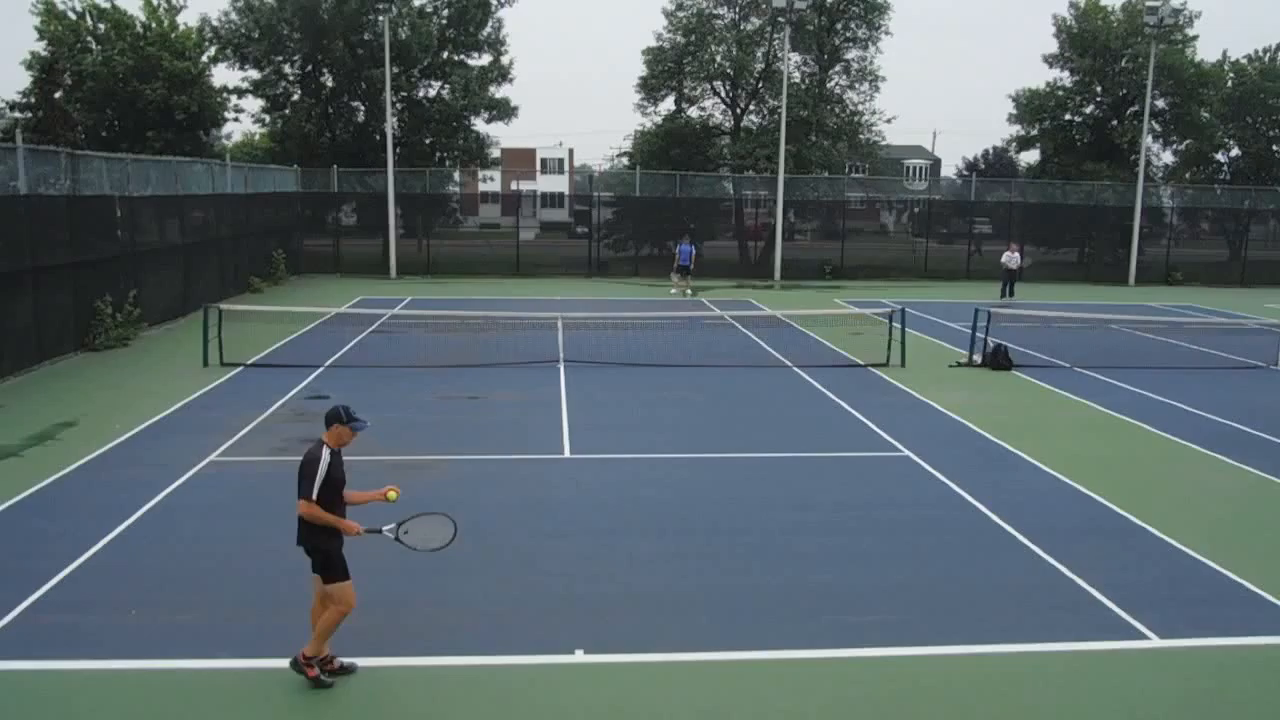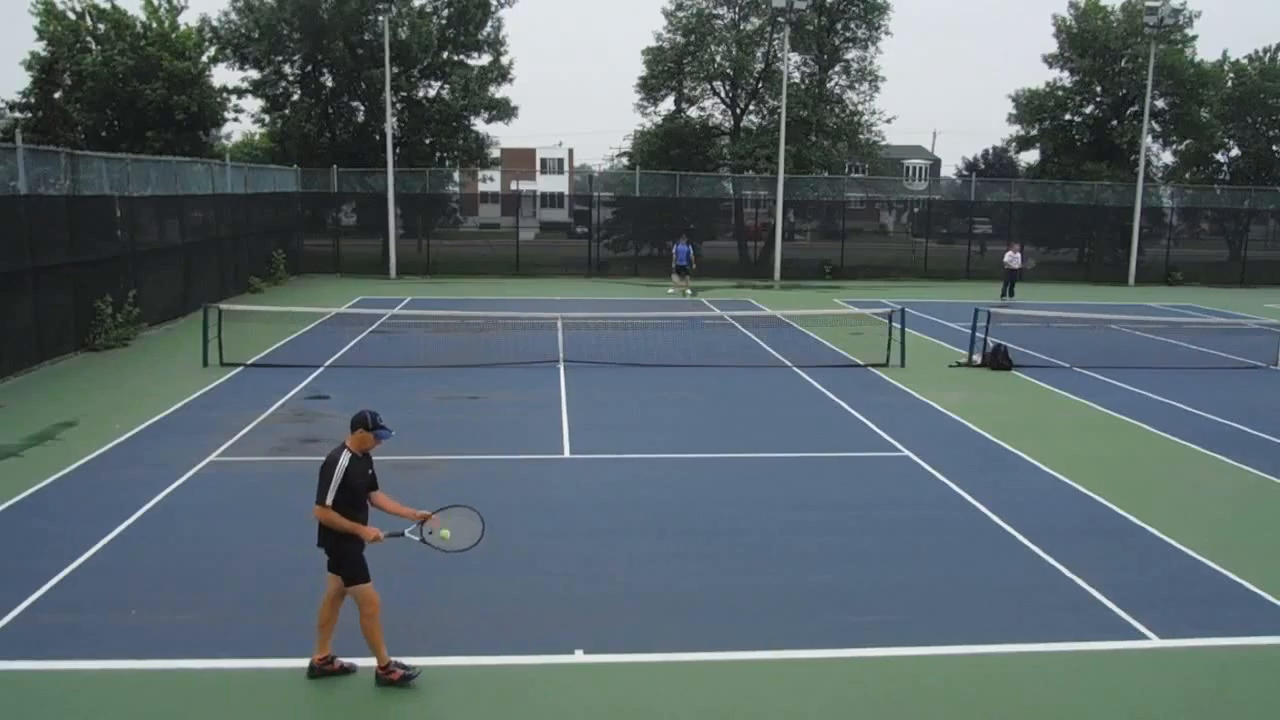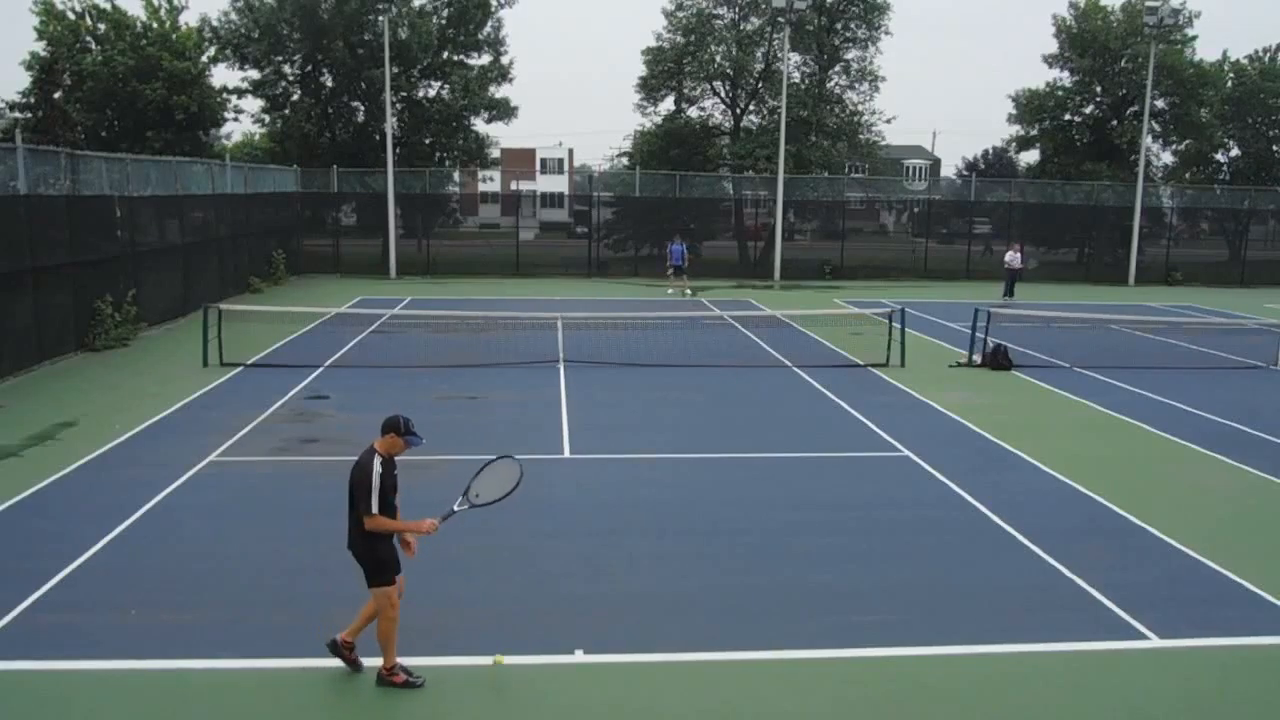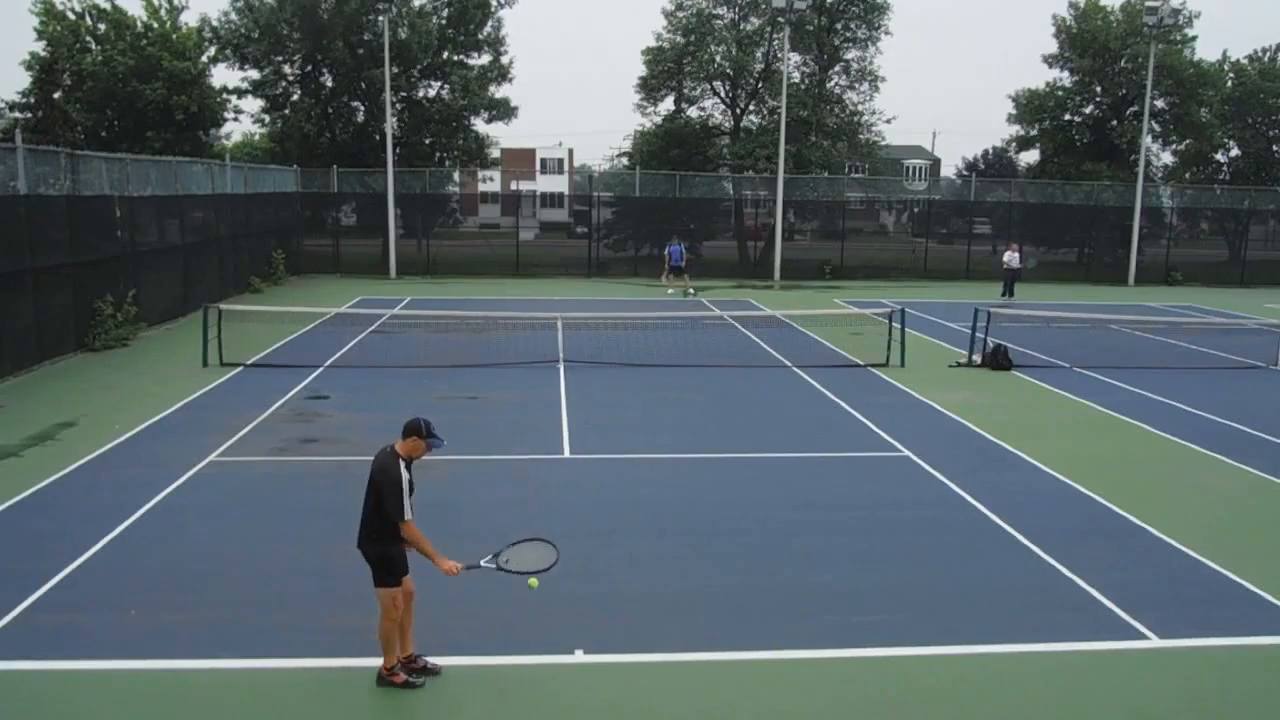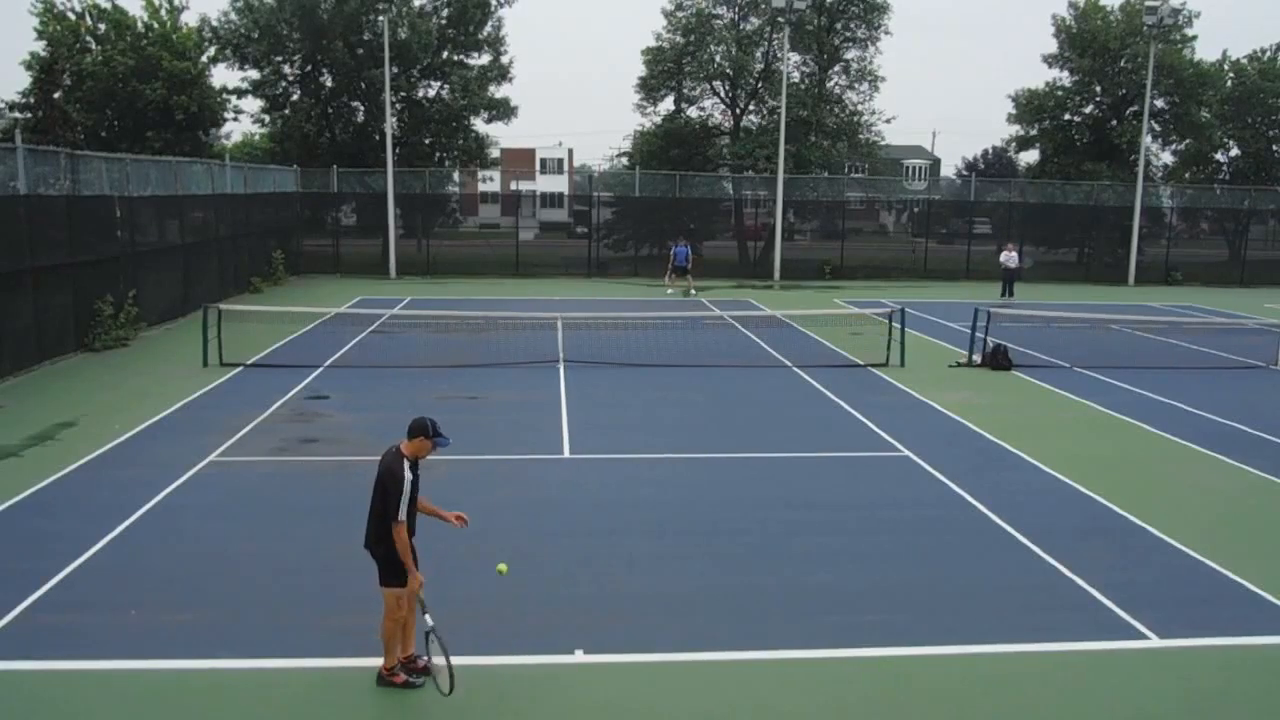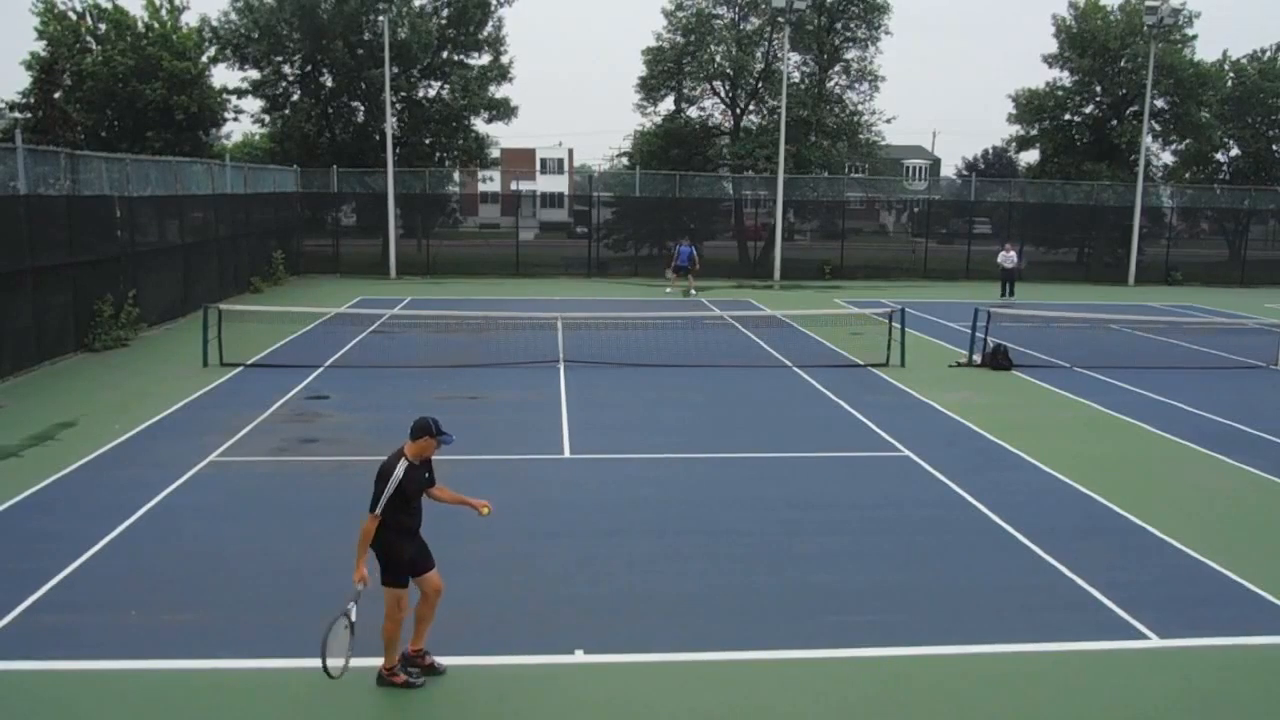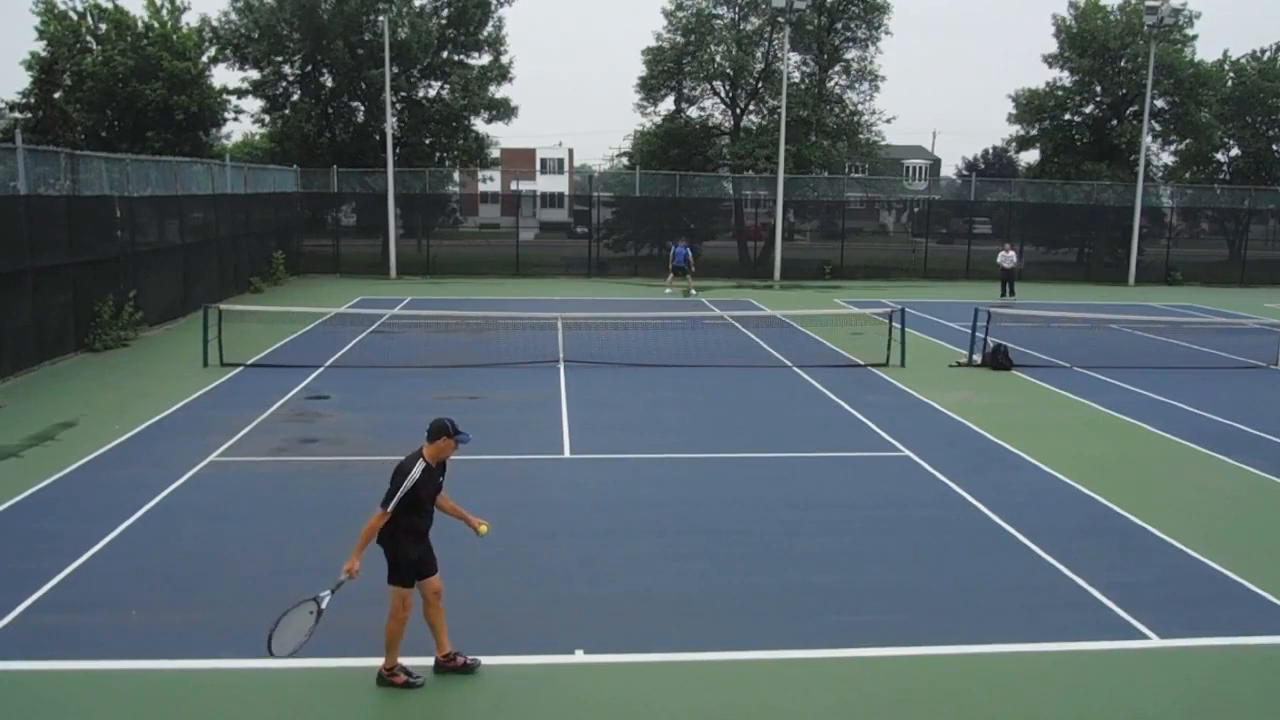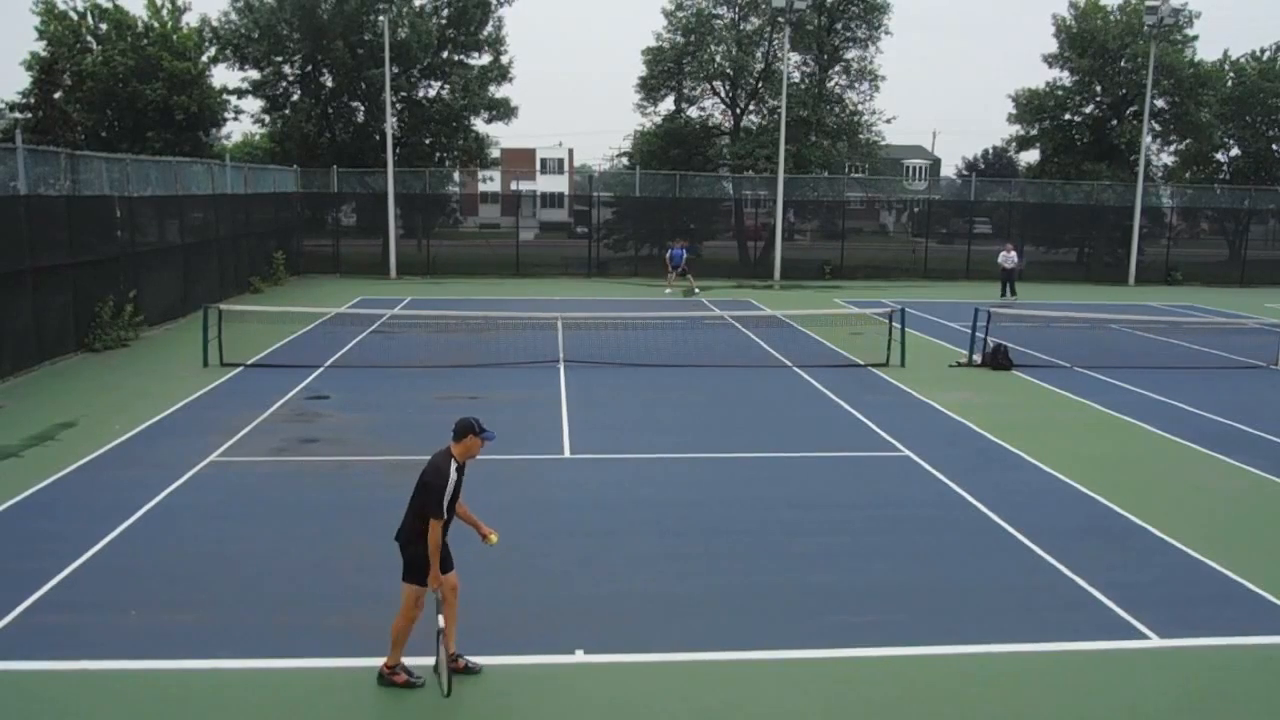
dt=0.3s
person 1, frame 1
left shoulder: (333, 454)
right shoulder: (318, 459)
right elbow: (305, 508)
left wrist: (377, 495)
right wrist: (343, 524)
left hip: (325, 539)
right hip: (322, 540)
left knee: (325, 597)
right knee: (344, 603)
left ankle: (322, 657)
right ankle: (307, 657)
person 1, frame 2
left shoulder: (364, 457)
right shoulder: (338, 464)
left elbow: (375, 496)
right elbow: (321, 512)
left wrist: (414, 515)
right wrist: (361, 529)
left hip: (348, 541)
right hip: (342, 543)
left knee: (334, 596)
right knee: (370, 604)
left ankle: (321, 659)
right ankle: (385, 668)
person 1, frame 3
left shoulder: (385, 458)
right shoulder: (370, 469)
right elbow: (372, 521)
left wrist: (403, 535)
right wrist: (414, 527)
left hip: (382, 541)
right hip: (369, 544)
left knee: (393, 593)
right knee: (390, 606)
left ankle: (344, 640)
right ankle: (389, 669)
person 1, frame 4
left shoulder: (390, 453)
right shoulder: (396, 474)
right elbow: (407, 528)
left wrist: (416, 545)
right wrist: (439, 561)
left hip: (389, 539)
right hip: (380, 545)
left knee: (407, 596)
right knee: (393, 608)
left ankle: (407, 657)
right ankle: (389, 670)
person 1, frame 5
left shoulder: (404, 455)
right shoulder: (401, 473)
right elbow: (398, 528)
left wrist: (443, 514)
right wrist: (412, 571)
left hip: (398, 540)
right hip: (386, 544)
left knee: (412, 594)
right knee: (396, 608)
left ankle: (406, 658)
right ankle: (389, 671)
person 1, frame 6
left shoulder: (422, 461)
right shoulder: (394, 472)
left elbow: (432, 489)
right elbow: (372, 519)
left wrist: (469, 502)
right wrist: (360, 563)
left hip: (412, 538)
right hip: (391, 545)
left knee: (434, 588)
right knee: (397, 609)
left ankle: (415, 652)
right ankle: (389, 670)
person 1, frame 7
left shoulder: (438, 464)
right shoulder: (411, 473)
right elbow: (381, 516)
left wrist: (468, 518)
right wrist: (356, 556)
left hip: (420, 541)
right hip: (400, 544)
left knee: (434, 593)
right knee: (402, 608)
left ankle: (446, 656)
right ankle: (389, 670)
person 1, frame 8
left shoulder: (455, 461)
right shoulder: (444, 473)
right elbow: (435, 526)
left wrist: (479, 526)
right wrist: (434, 569)
left hip: (433, 539)
right hip: (418, 542)
left knee: (450, 589)
right knee: (413, 606)
left ankle: (449, 656)
right ankle: (390, 668)
